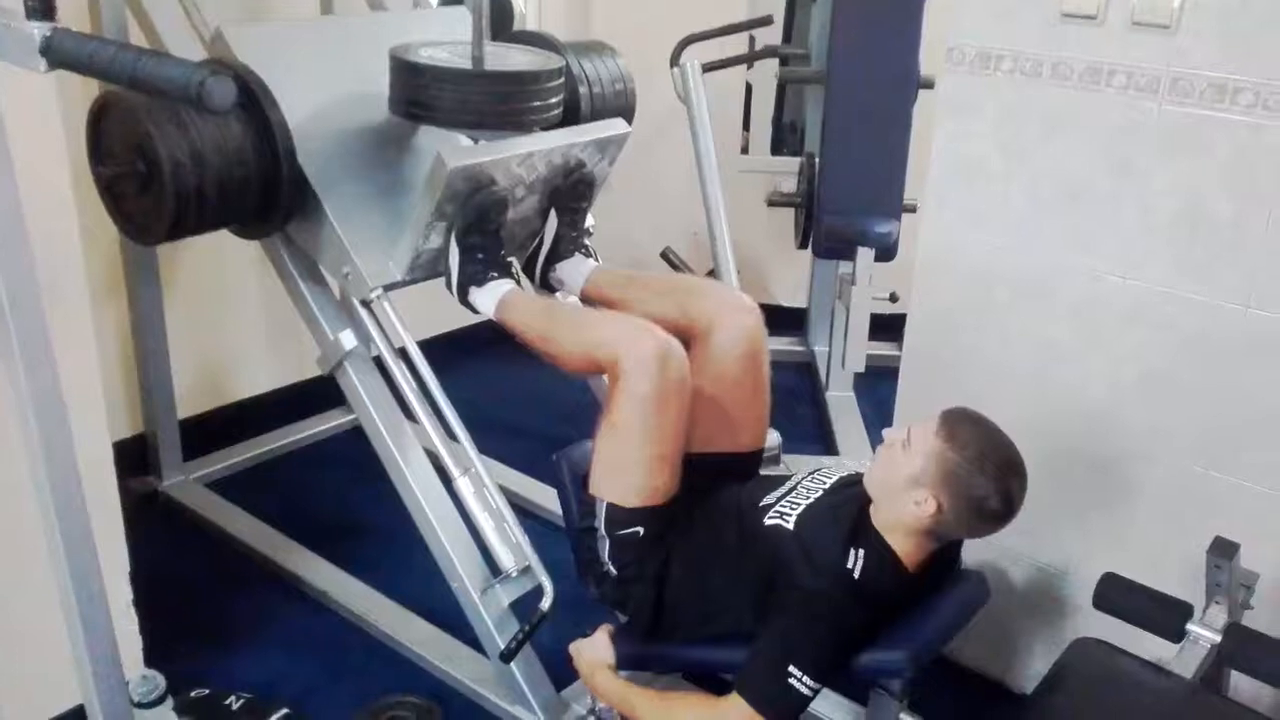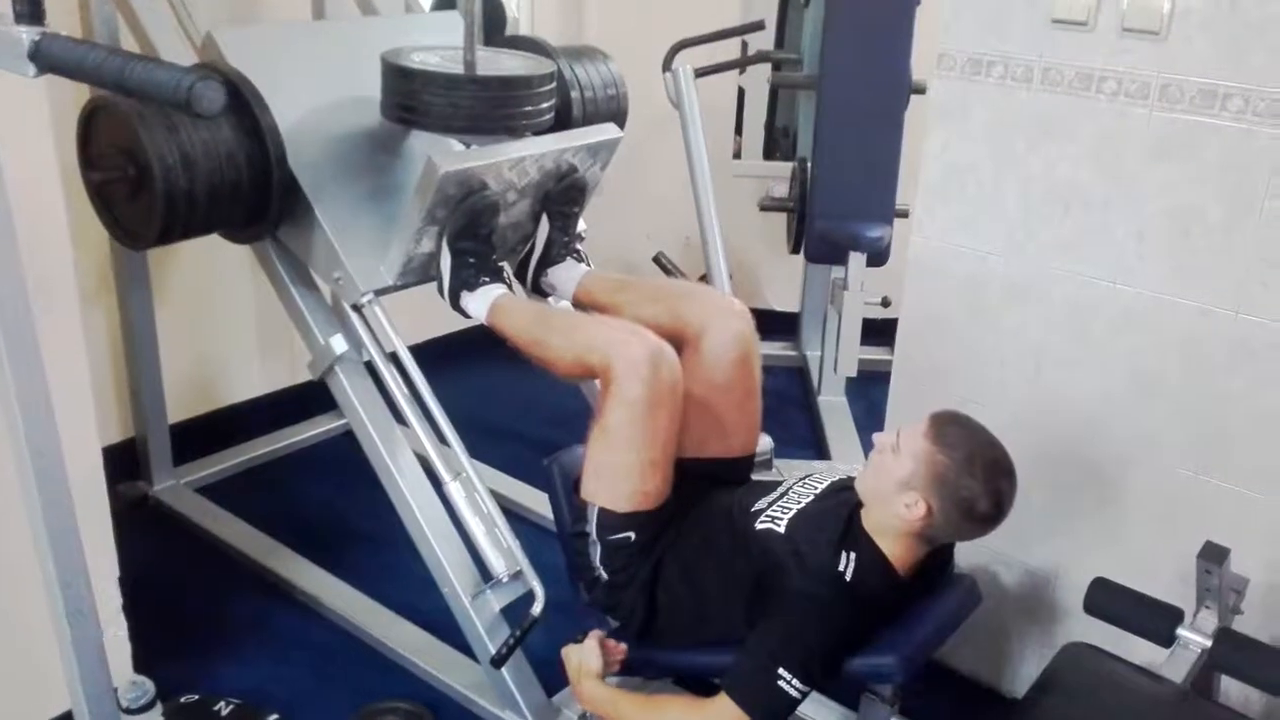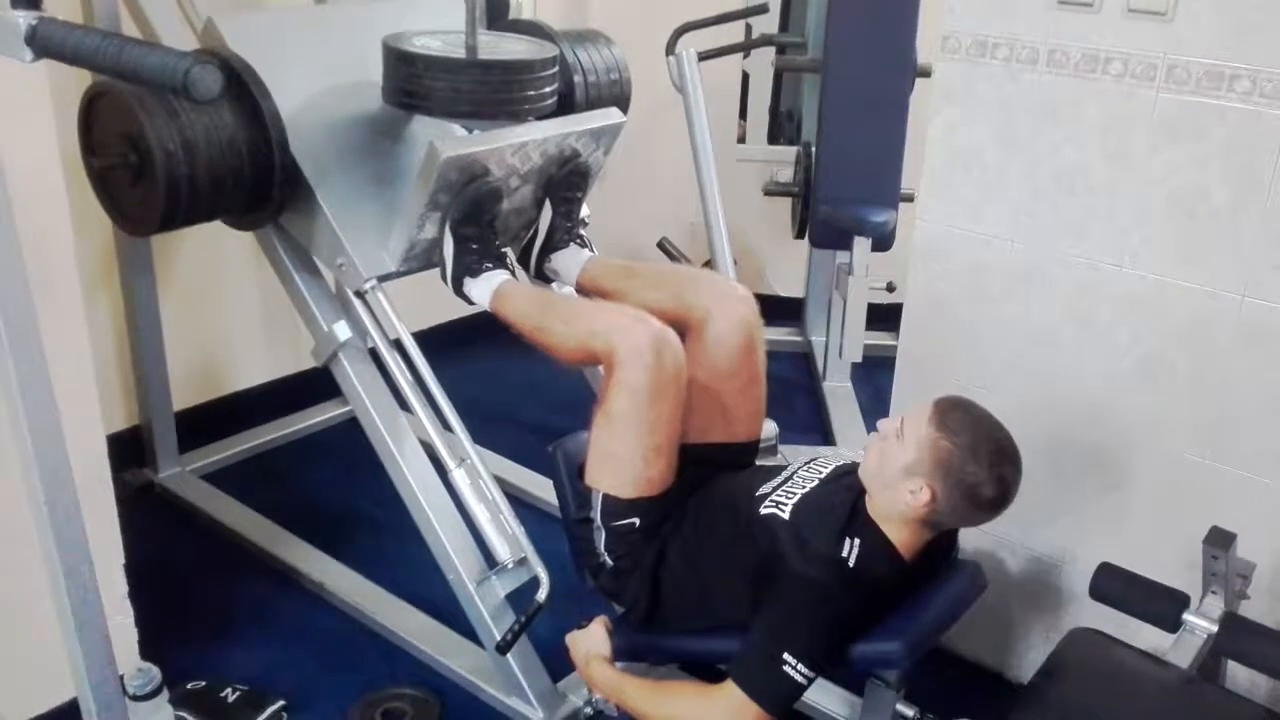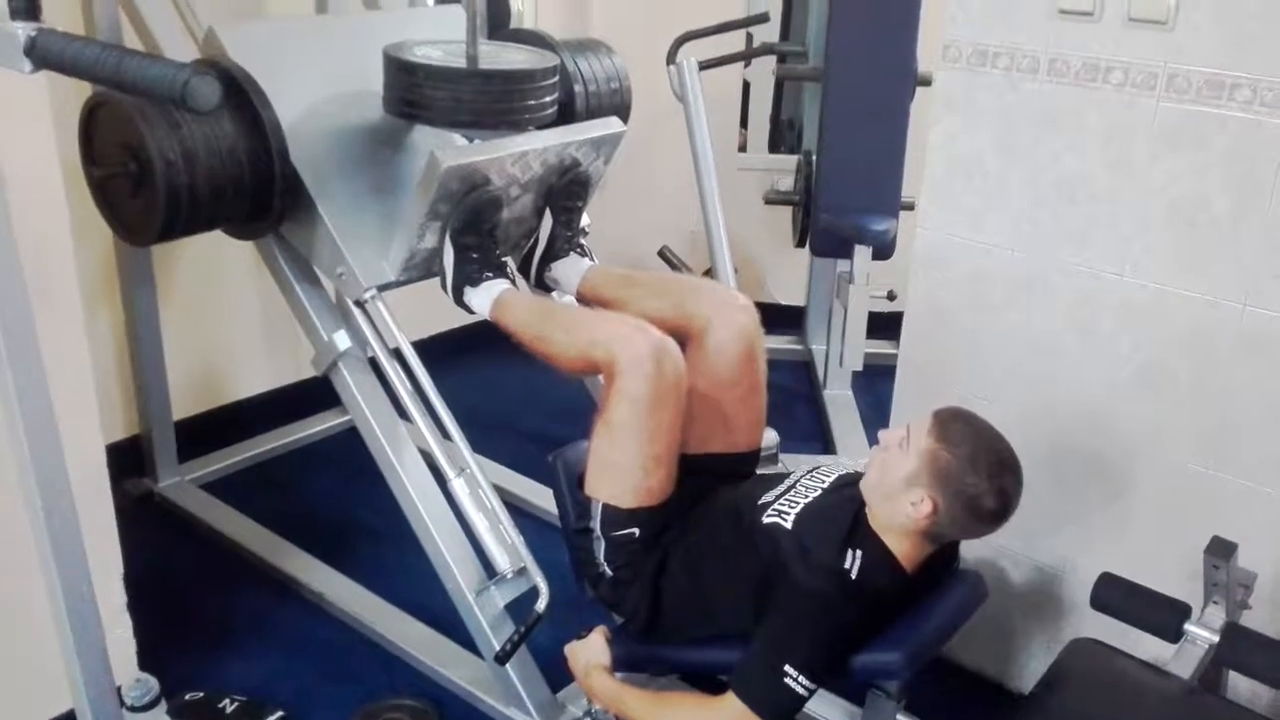
dt=0.4s
person 1, frame 1
left shoulder: (833, 595)
right shoulder: (926, 541)
left hip: (644, 566)
right hip: (718, 503)
left knee: (648, 352)
right knee: (732, 318)
left ankle: (493, 291)
right ankle: (571, 268)
person 1, frame 2
left shoulder: (823, 599)
right shoulder: (917, 545)
left hip: (635, 574)
right hip: (712, 506)
left knee: (641, 357)
right knee: (723, 323)
left ankle: (484, 297)
right ankle: (562, 272)
person 1, frame 3
left shoulder: (829, 583)
right shoulder: (921, 527)
left hip: (640, 557)
right hip: (714, 492)
left knee: (643, 341)
right knee: (726, 307)
left ankle: (488, 282)
right ankle: (567, 258)
person 1, frame 4
left shoulder: (831, 595)
right shoulder: (922, 537)
left hip: (639, 567)
right hip: (717, 503)
left knee: (644, 352)
right knee: (727, 317)
left ankle: (488, 291)
right ankle: (566, 268)
